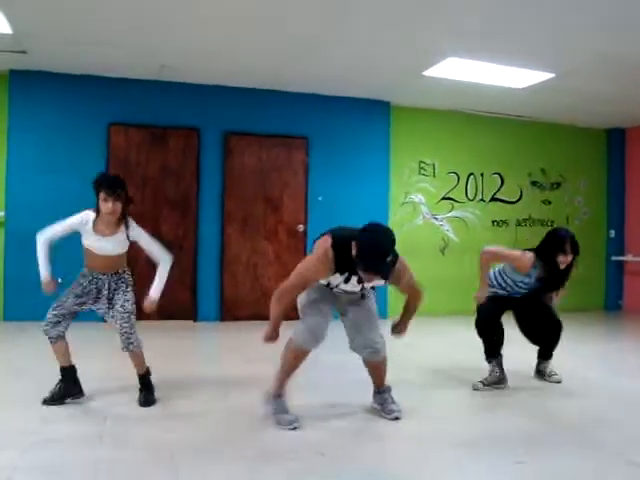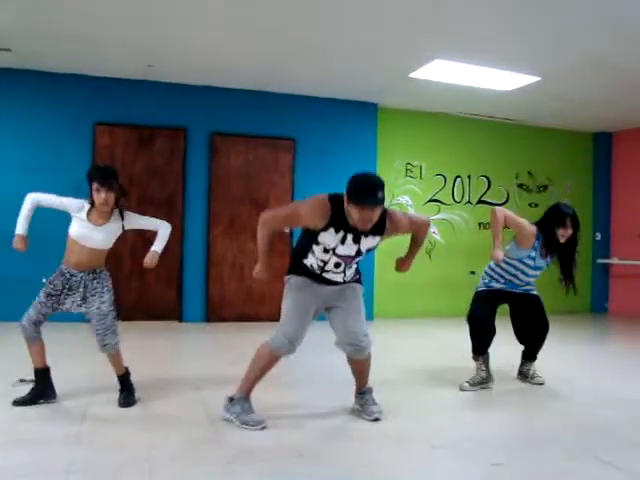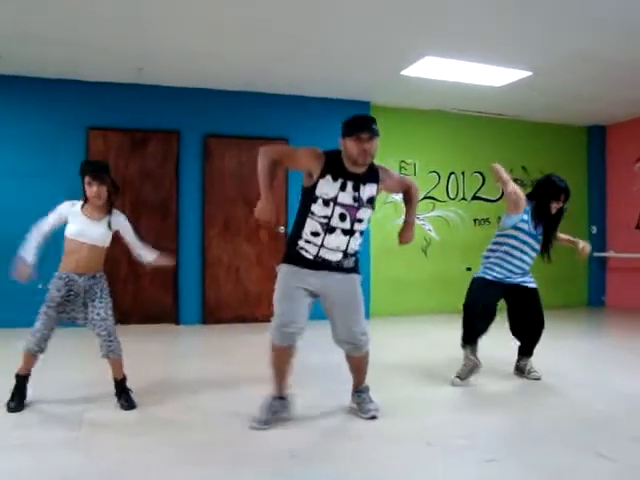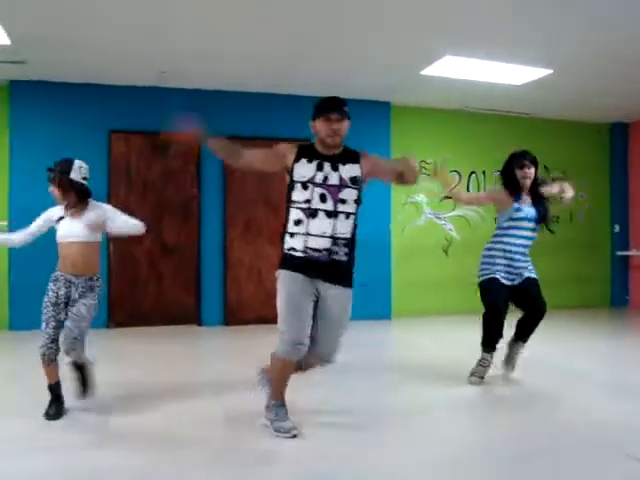
dt=0.5s
person 1, frame 1
left shoulder: (396, 267)
right shoulder: (328, 253)
left elbow: (415, 295)
right elbow: (284, 292)
left wrist: (403, 323)
right wrist: (273, 328)
left hip: (357, 294)
right hip: (319, 287)
left knee: (371, 343)
right knee: (310, 331)
left ankle: (382, 394)
right ankle: (276, 396)
person 1, frame 2
left shoulder: (390, 223)
right shoulder: (322, 209)
left elbow: (423, 225)
right elbow: (268, 220)
left wrist: (408, 259)
right wrist: (263, 263)
left hip: (345, 284)
right hip: (305, 279)
left knee: (357, 340)
right knee: (286, 338)
left ankle: (363, 395)
right ankle: (238, 400)
person 1, frame 3
left shoulder: (380, 177)
right shoulder: (318, 163)
left elbow: (409, 186)
right elbow: (267, 155)
left wrist: (409, 223)
right wrist: (266, 198)
left hip: (343, 273)
right hip: (298, 267)
left knee: (355, 337)
right knee: (285, 329)
left ankle: (360, 393)
right ankle: (279, 398)
person 1, frame 4
left shoulder: (364, 163)
right shoulder: (293, 155)
left elbow: (408, 176)
right elbow: (237, 156)
left wrist: (407, 168)
right wrist: (208, 139)
left hip: (339, 276)
right hip: (297, 270)
left knee: (323, 352)
right knee: (294, 343)
left ankle: (273, 375)
right ankle: (276, 405)
person 2, frame 1
left shoulder: (131, 228)
right shoulder: (85, 219)
left elbow: (164, 258)
right elbow: (43, 237)
left wrist: (154, 294)
right wrist: (46, 274)
left hip: (119, 281)
right hip: (89, 278)
left knee: (127, 331)
right knee: (53, 322)
left ankle: (146, 384)
right ankle: (70, 382)
person 2, frame 2
left shoulder: (124, 218)
right shoulder: (76, 207)
left elbow: (164, 226)
right elbow: (32, 198)
left wrist: (155, 251)
right wrist: (20, 232)
left hip: (96, 279)
right hip: (66, 275)
left knee: (106, 333)
right knee: (29, 323)
left ankle: (125, 385)
right ankle: (43, 385)
person 2, frame 3
left shoulder: (116, 218)
right shoulder: (70, 208)
left elbow: (137, 249)
right elbow: (39, 231)
left wrist: (155, 258)
right wrist: (27, 259)
left hip: (95, 283)
right hip: (64, 281)
left knee: (109, 338)
right knee: (38, 337)
left ankle: (122, 390)
right ankle: (19, 388)
person 2, frame 4
left shoulder: (100, 210)
right shoulder: (55, 213)
left elbow: (137, 227)
right elbow: (22, 238)
left wrist: (108, 227)
left hip: (88, 287)
right hip: (60, 283)
left knee: (71, 340)
right knee: (48, 344)
left ankle: (80, 366)
right ankle: (56, 398)
person 3, frame 1
left shoulder: (560, 268)
right shoulder: (528, 260)
left elbow: (553, 289)
right elbow: (487, 252)
right wrist: (483, 288)
left hip: (526, 296)
right hip: (497, 292)
left knee: (553, 325)
right knee: (486, 322)
left ankle: (543, 366)
right ankle: (496, 370)
person 3, frame 2
left shoulder: (559, 245)
right shoulder: (530, 233)
left elbow: (569, 259)
right elbow: (498, 212)
left wrist: (568, 275)
right wrist: (497, 247)
left hip: (523, 289)
right hip: (494, 283)
left knee: (540, 326)
right knee: (478, 317)
left ankle: (527, 367)
right ankle: (482, 371)
person 3, frame 3
left shoulder: (546, 219)
right shoulder: (520, 203)
left elbow: (553, 235)
right elbow: (496, 168)
left wrist: (578, 242)
right wrist: (509, 184)
left hip: (522, 279)
right hip: (493, 272)
left knee: (534, 324)
right knee: (476, 309)
left ankle: (524, 362)
right ankle: (470, 358)
person 3, frame 4
left shoulder: (538, 194)
right shoulder: (503, 195)
left elbow: (561, 186)
right elbow: (465, 199)
left wrist: (567, 192)
right wrist: (446, 185)
left hip: (522, 269)
right hip: (496, 268)
left knee: (537, 308)
right knee: (496, 312)
left ankle: (516, 345)
right ankle: (486, 357)
